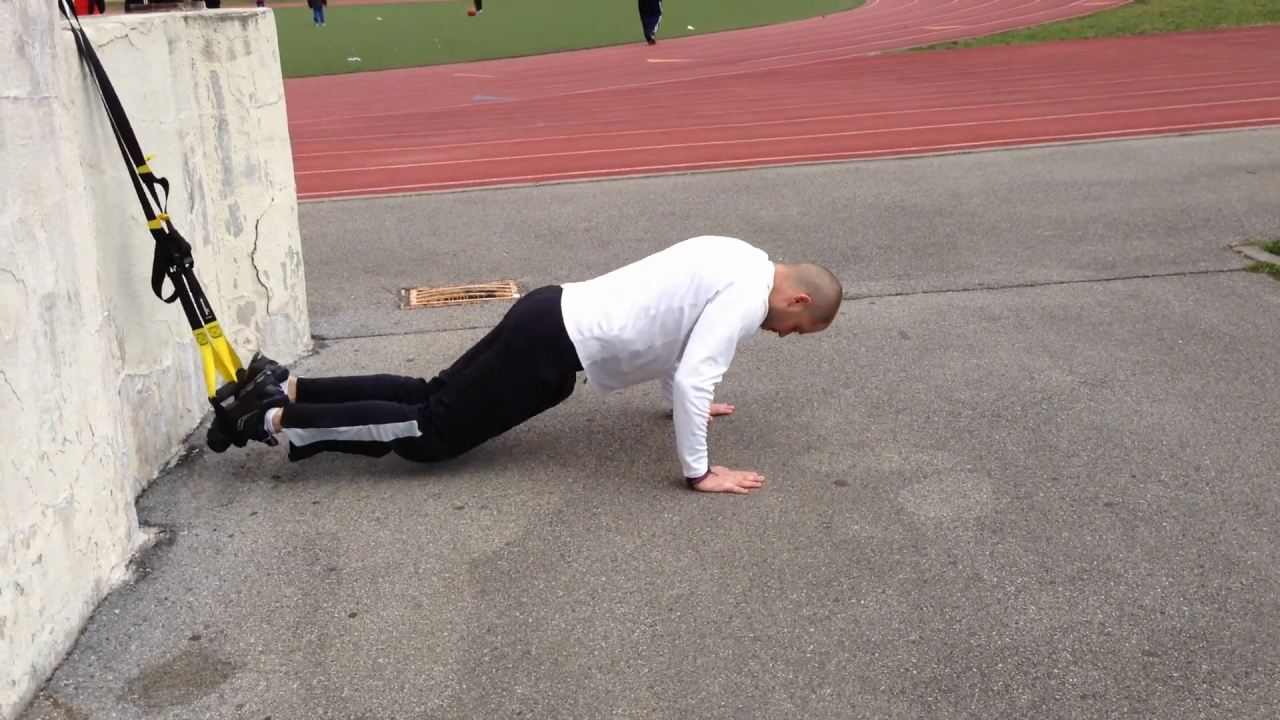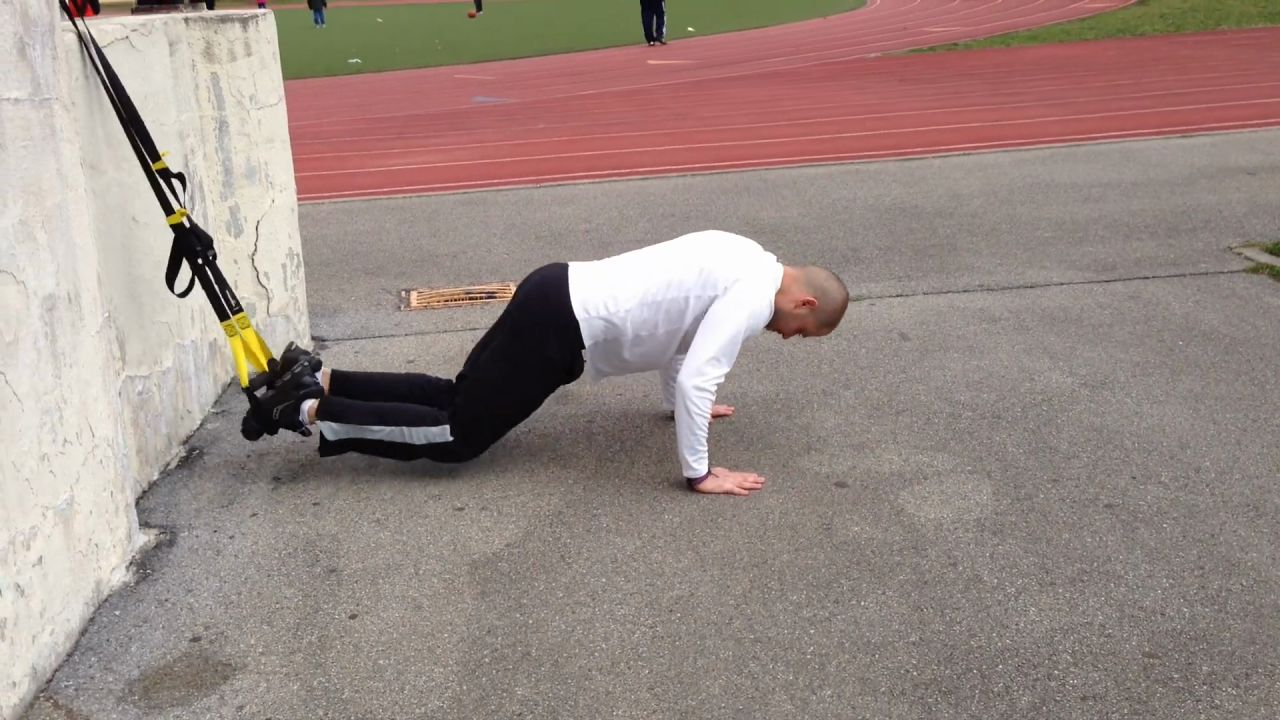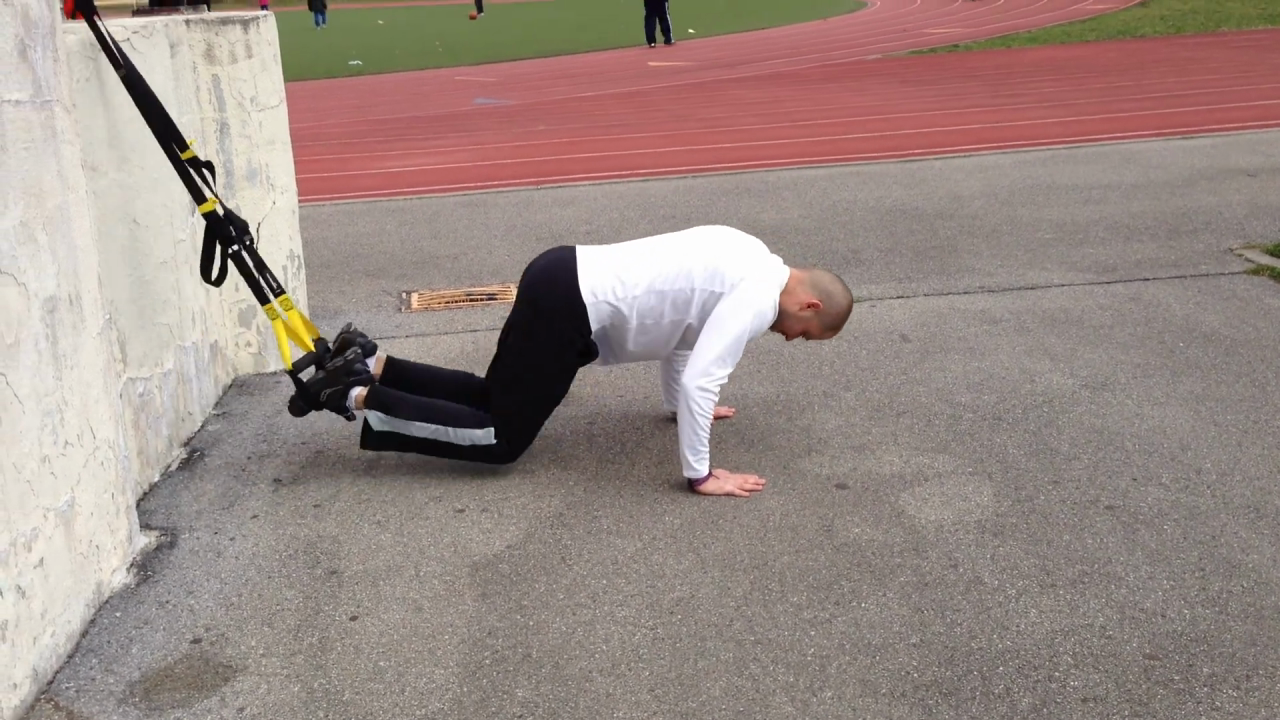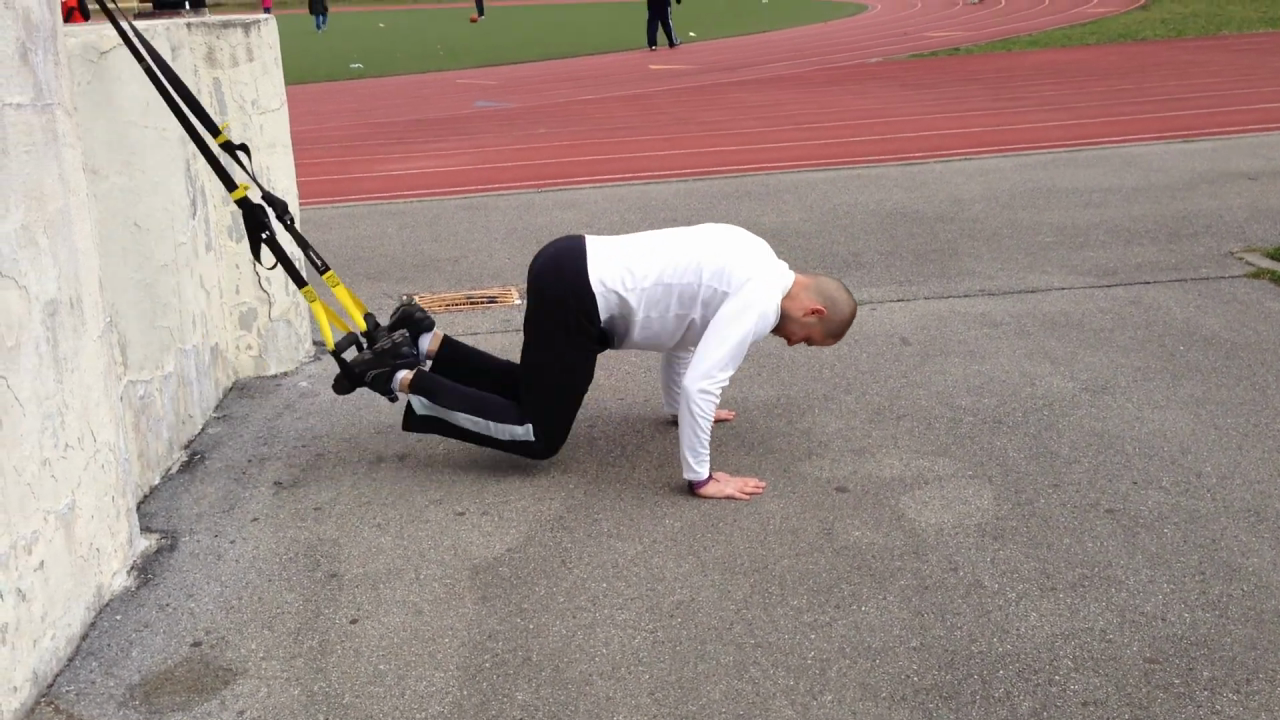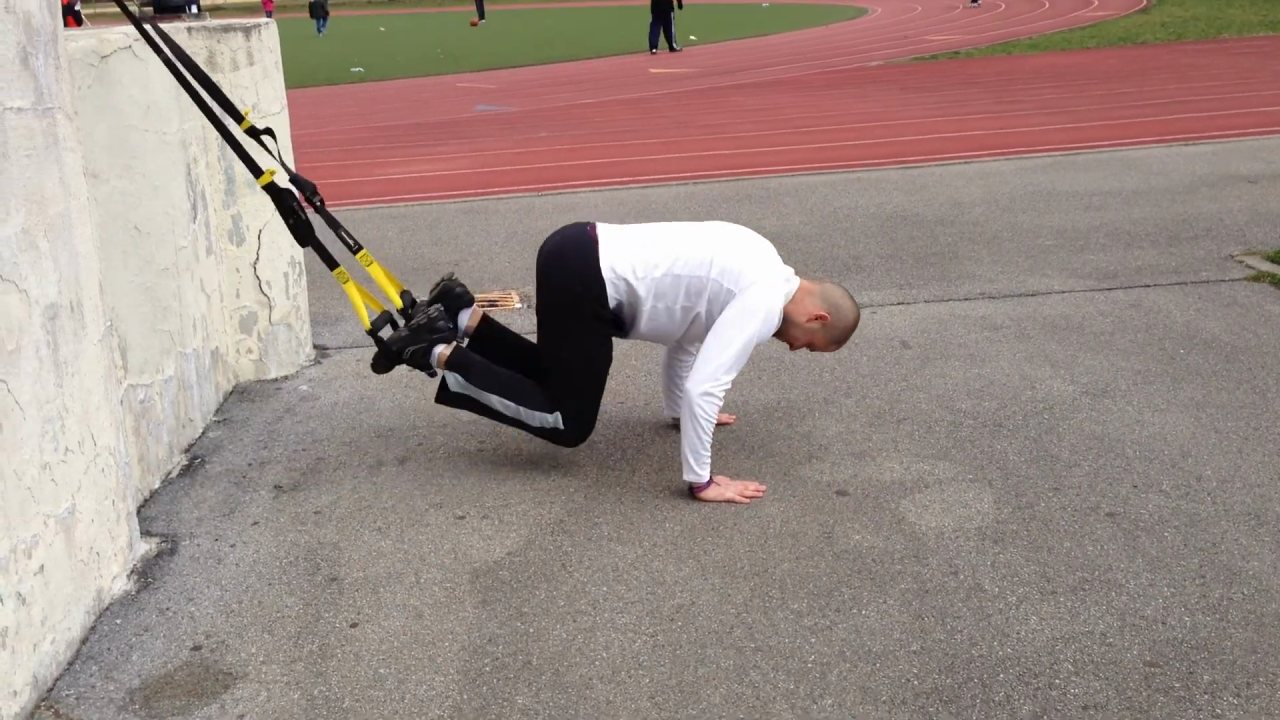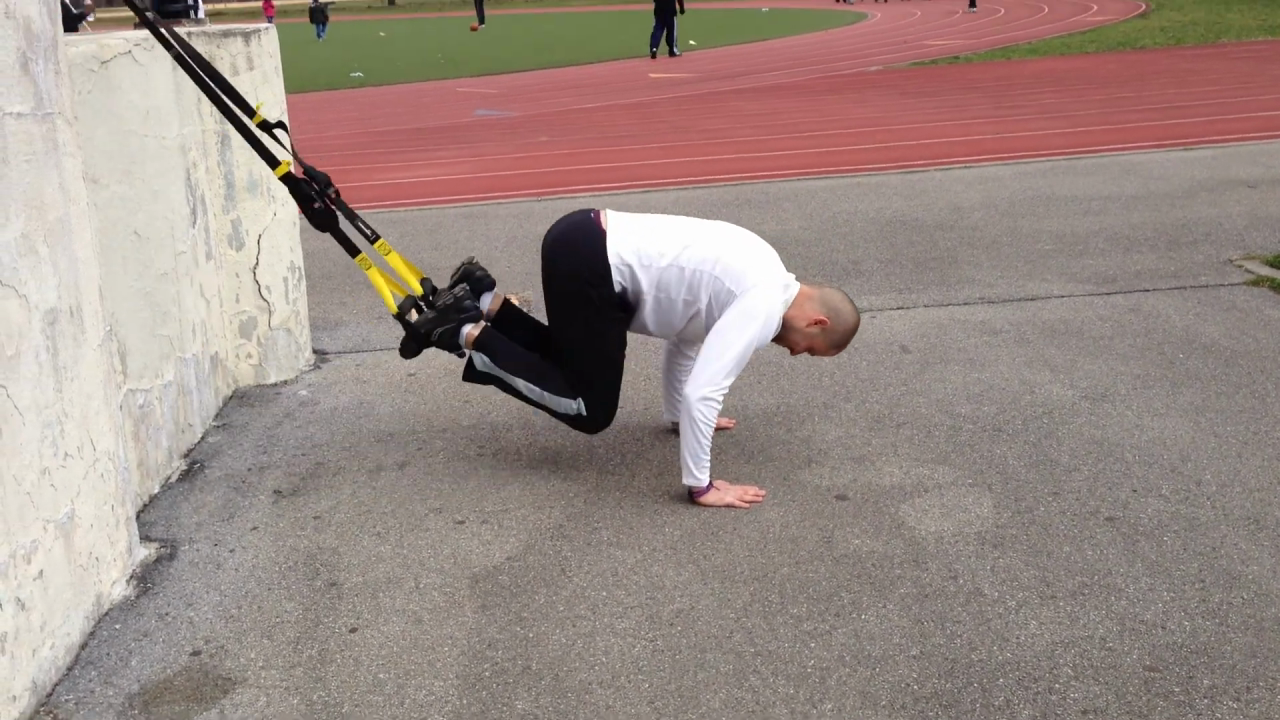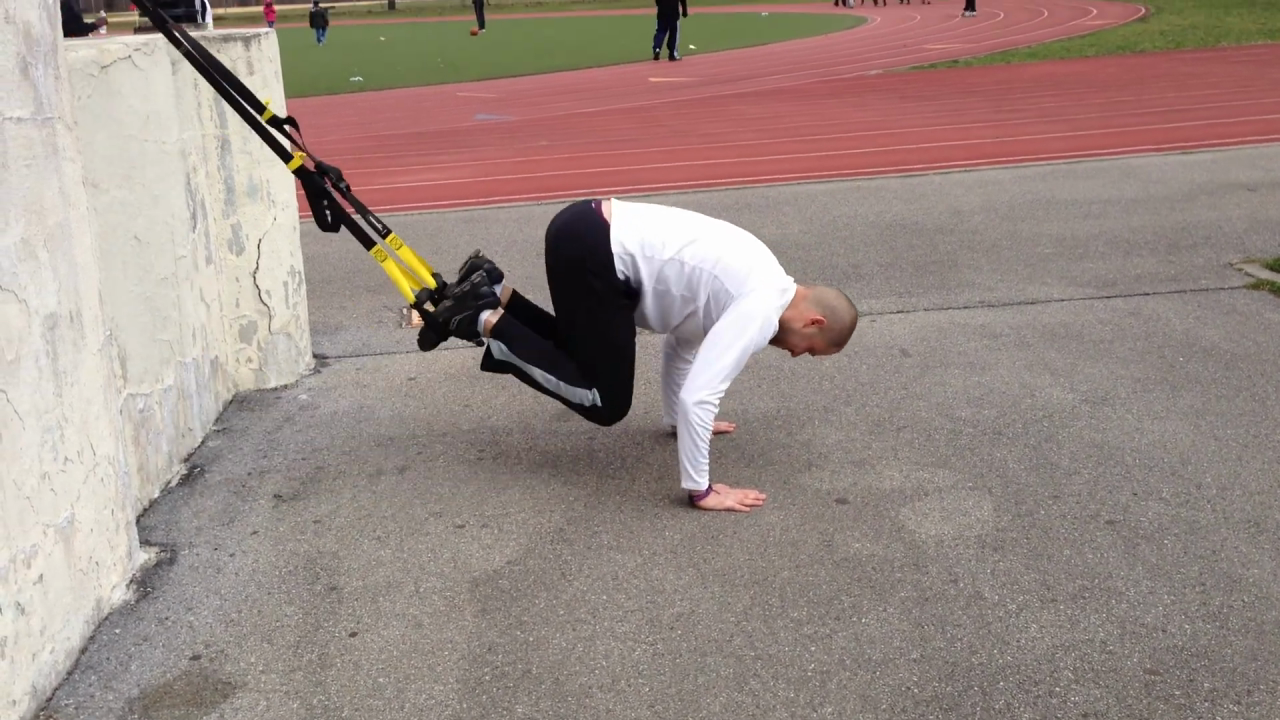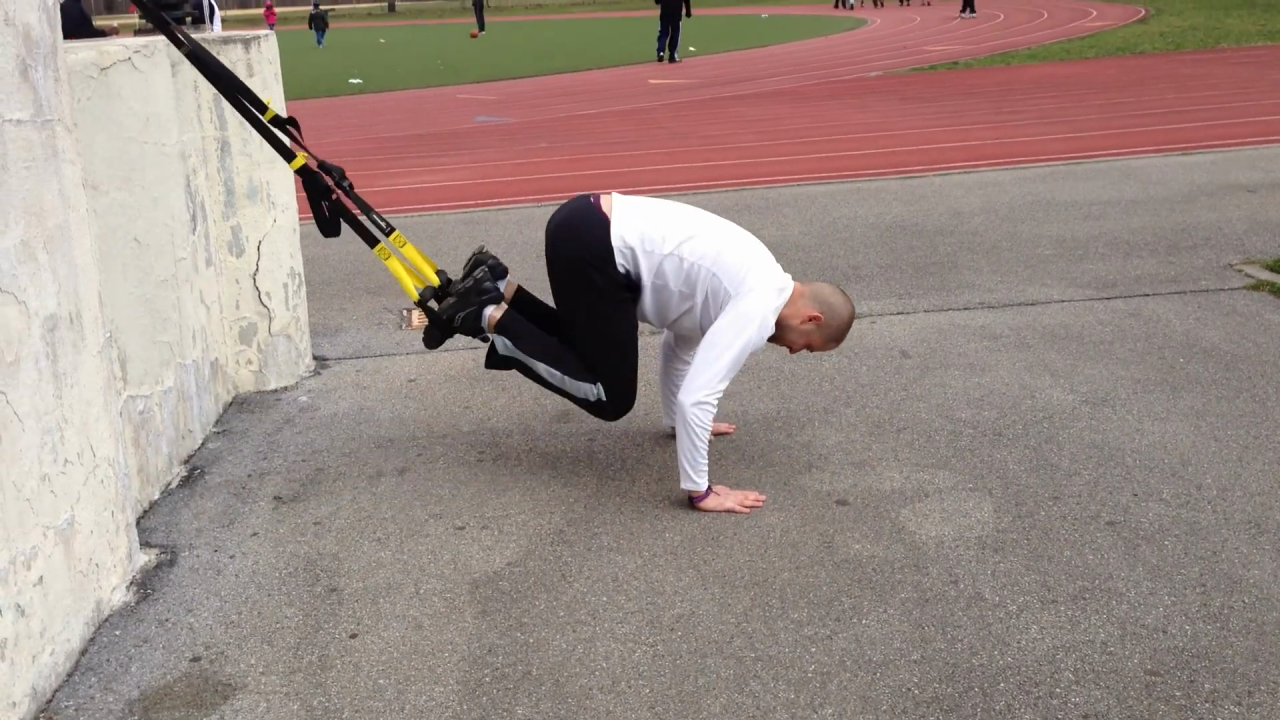
dt=0.1s
person 1, frame 1
left shoulder: (736, 259)
right shoulder: (750, 295)
right elbow: (690, 379)
left wrist: (686, 404)
right wrist: (700, 472)
left hip: (550, 313)
right hip: (554, 344)
left knee: (434, 397)
right knee: (435, 428)
left ankle: (287, 387)
right ankle: (277, 418)
person 1, frame 2
left shoulder: (743, 258)
right shoulder: (756, 294)
right elbow: (695, 378)
left wrist: (684, 404)
right wrist: (700, 473)
left hip: (558, 294)
right hip: (561, 322)
left knee: (452, 400)
right knee: (458, 433)
left ankle: (318, 378)
right ankle: (310, 411)
person 1, frame 3
left shoulder: (750, 263)
right shoulder: (760, 296)
right elbow: (699, 381)
left wrist: (682, 405)
right wrist: (700, 475)
left hip: (560, 274)
right hip: (566, 304)
left knee: (498, 400)
right knee: (499, 438)
left ankle: (371, 364)
right ankle: (359, 397)
person 1, frame 4
left shoulder: (755, 266)
right shoulder: (763, 299)
left elbow: (683, 319)
right elbow: (700, 382)
left wrist: (678, 408)
right wrist: (700, 477)
left hip: (571, 264)
right hip: (576, 292)
left knee: (528, 395)
right knee: (536, 434)
left ankle: (426, 345)
right ankle: (405, 379)
person 1, frame 5
left shoulder: (760, 274)
right shoulder: (767, 302)
left elbow: (682, 328)
right elbow: (701, 387)
left wrist: (682, 412)
right wrist: (701, 480)
left hip: (576, 250)
right hip: (581, 271)
left knee: (562, 381)
right knee: (568, 423)
left ankle: (461, 319)
right ankle: (444, 356)
person 1, frame 6
left shoulder: (760, 277)
right shoulder: (767, 306)
left elbow: (686, 331)
right elbow: (701, 390)
left wrist: (678, 416)
right wrist: (700, 486)
left hip: (585, 237)
right hip: (588, 259)
left knee: (579, 373)
right knee: (590, 411)
left ankle: (485, 306)
right ankle: (471, 336)
person 1, frame 7
left shoulder: (756, 282)
right shoulder: (763, 309)
left elbow: (682, 333)
right elbow: (697, 395)
left wrist: (677, 419)
right wrist: (700, 489)
left hip: (587, 228)
right hip: (593, 247)
left knee: (589, 356)
right knee: (606, 401)
left ankle: (493, 296)
right ankle: (488, 323)
person 1, frame 8
left shoulder: (754, 281)
right shoulder: (761, 307)
left elbow: (681, 334)
right elbow: (695, 395)
left wrist: (677, 420)
right wrist: (699, 491)
left hip: (587, 222)
right hip: (594, 242)
left knee: (590, 355)
right knee: (610, 397)
left ankle: (497, 292)
right ankle: (492, 319)
